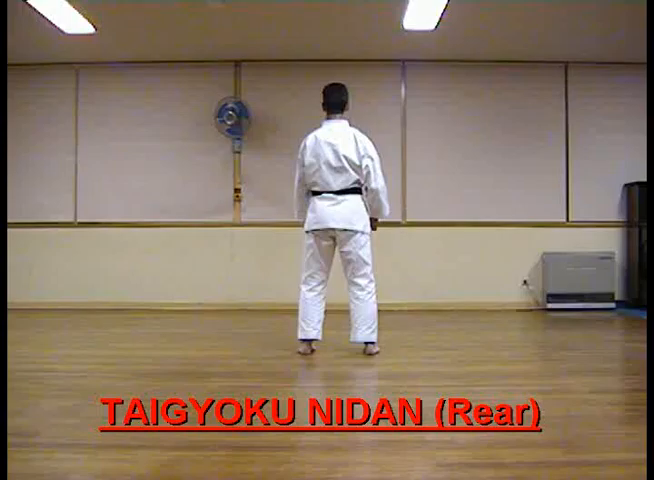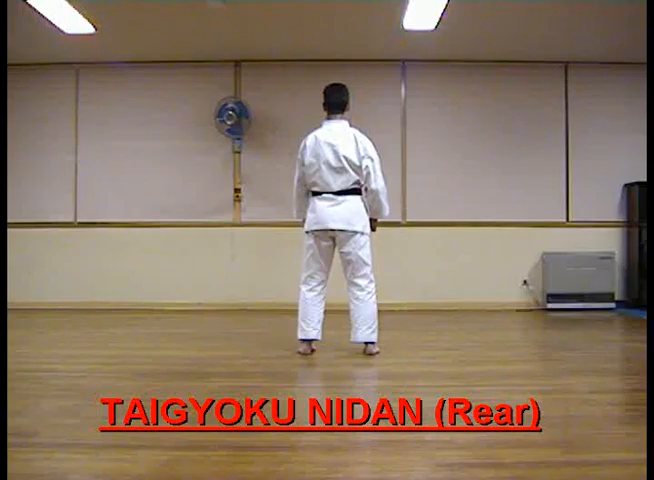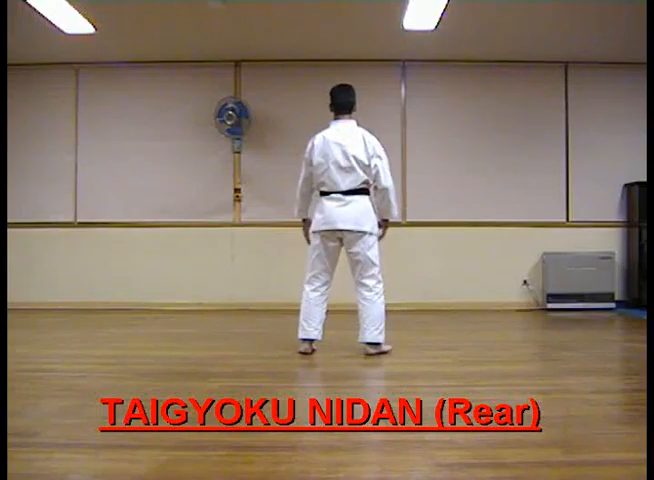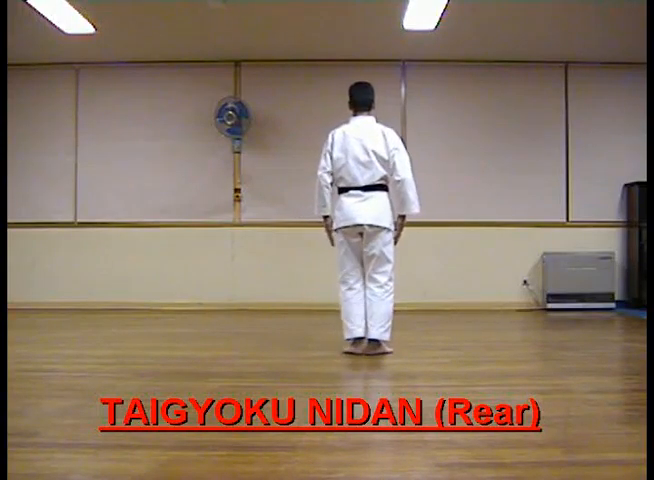
dt=0.4s
person 1, frame 1
left shoulder: (310, 141)
right shoulder: (359, 139)
left elbow: (300, 184)
right elbow: (375, 182)
left wrist: (303, 216)
right wrist: (375, 214)
left hip: (318, 212)
right hip: (352, 212)
left knee: (313, 280)
right knee: (361, 280)
left ankle: (307, 340)
right ankle: (368, 341)
person 1, frame 2
left shoulder: (310, 141)
right shoulder: (359, 140)
left elbow: (300, 184)
right elbow: (374, 183)
left wrist: (303, 215)
right wrist: (375, 214)
left hip: (319, 213)
right hip: (351, 213)
left knee: (313, 280)
right knee: (361, 280)
left ankle: (307, 341)
right ankle: (368, 341)
person 1, frame 3
left shoulder: (317, 141)
right shoulder: (368, 140)
left elbow: (306, 184)
right elbow: (384, 183)
left wrist: (304, 216)
right wrist: (386, 216)
left hip: (326, 213)
right hip: (360, 213)
left knee: (317, 280)
right knee: (369, 281)
left ankle: (307, 339)
right ankle: (374, 341)
person 1, frame 4
left shoulder: (336, 136)
right shoulder: (387, 135)
left elbow: (324, 177)
right elbow: (402, 177)
left wrist: (326, 215)
right wrist: (402, 214)
left hip: (346, 209)
right hip: (378, 209)
left knee: (350, 279)
right knee: (379, 278)
left ankle: (356, 339)
right ankle: (375, 340)
